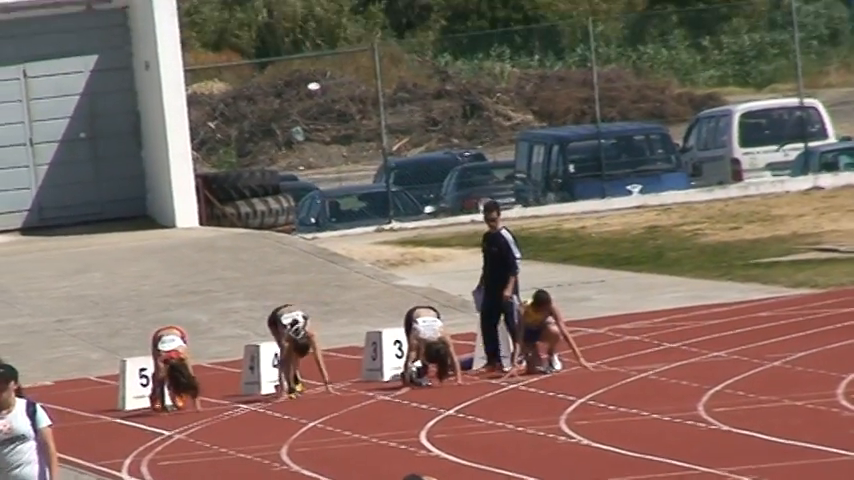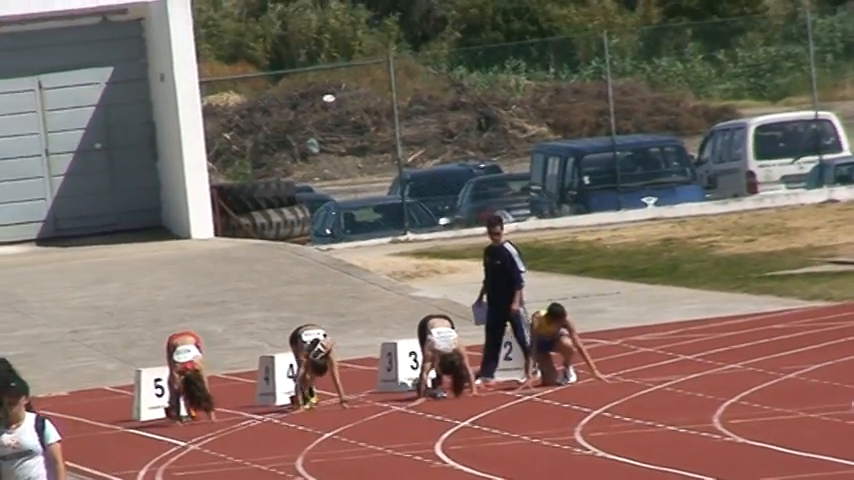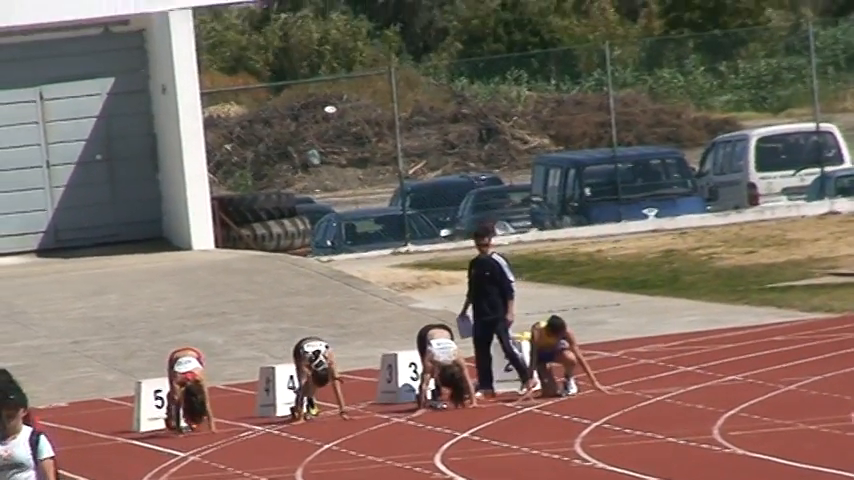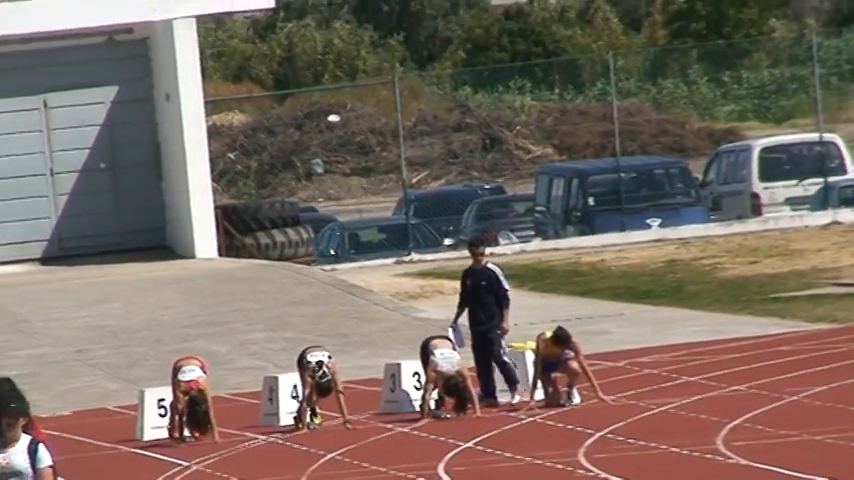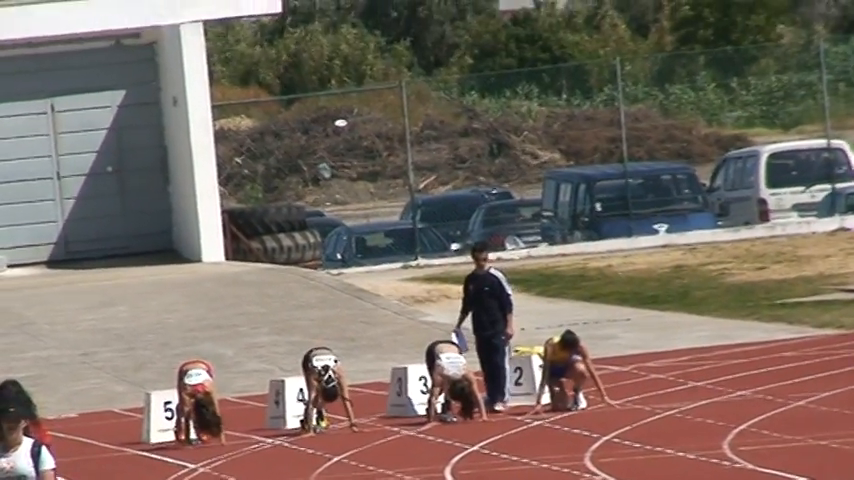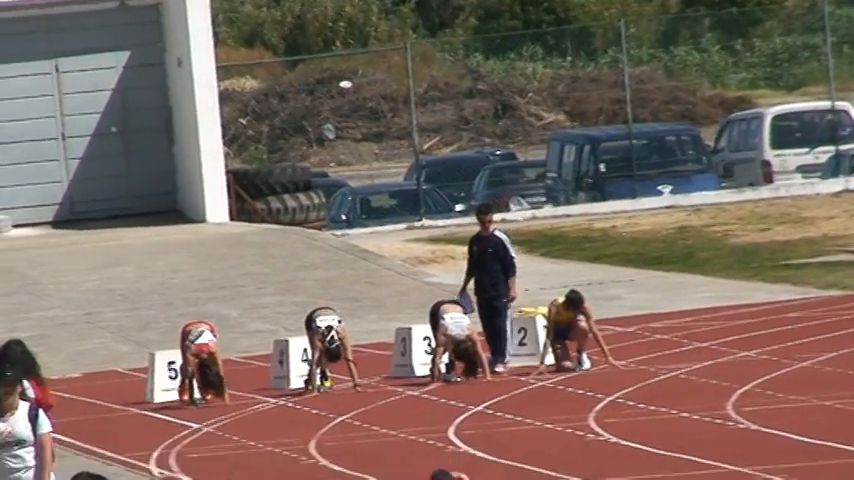
dt=0.2s
person 1, frame 1
left shoulder: (506, 237)
right shoulder: (486, 237)
left elbow: (515, 265)
left wrist: (509, 288)
right wrist: (481, 283)
left hip: (506, 290)
right hip: (490, 290)
left knee: (513, 325)
right knee: (487, 325)
right ankle: (493, 361)
person 1, frame 2
left shoulder: (510, 251)
right shoulder: (488, 251)
left elbow: (520, 278)
left wrist: (517, 302)
right wrist: (480, 297)
left hip: (511, 304)
right hip: (494, 304)
left knee: (522, 336)
right knee: (491, 339)
right ankle: (486, 374)
person 1, frame 3
left shoulder: (499, 262)
right shoulder: (473, 264)
left elbow: (509, 289)
left wrist: (510, 312)
right wrist: (464, 310)
left hip: (499, 315)
right hip: (480, 316)
left knee: (508, 347)
right knee: (481, 352)
left ankle: (527, 379)
right ankle: (485, 385)
person 1, frame 4
left shoulder: (494, 271)
right shoulder: (467, 274)
left elbow: (505, 298)
right elbow: (463, 300)
left wrist: (505, 320)
right wrist: (455, 320)
left hip: (494, 324)
right hip: (476, 325)
left knee: (499, 357)
right knee: (481, 362)
left ankle: (514, 389)
right ankle: (489, 395)
person 1, frame 5
left shoulder: (497, 277)
right shoulder: (470, 280)
left elbow: (508, 303)
right elbow: (466, 305)
left wrist: (509, 326)
right wrist: (458, 325)
left hip: (498, 329)
right hip: (480, 330)
left knee: (499, 363)
right knee: (486, 366)
left ankle: (500, 399)
right ankle: (493, 398)
person 1, frame 6
left shoulder: (501, 239)
right shoulder: (474, 241)
left elbow: (511, 266)
right elbow: (471, 267)
left wrist: (512, 289)
right wrist: (464, 287)
left hip: (500, 291)
right hip: (482, 291)
left knee: (501, 325)
right knee: (488, 326)
left ankle: (500, 360)
right ankle: (496, 357)
